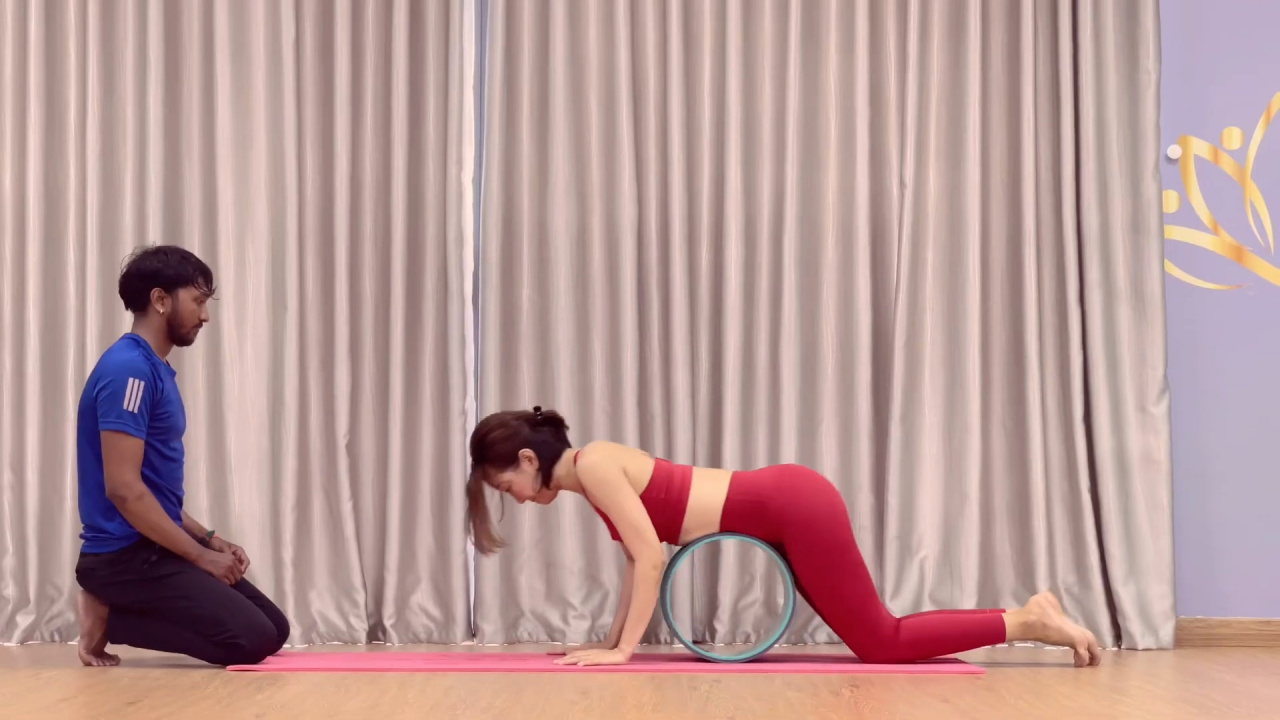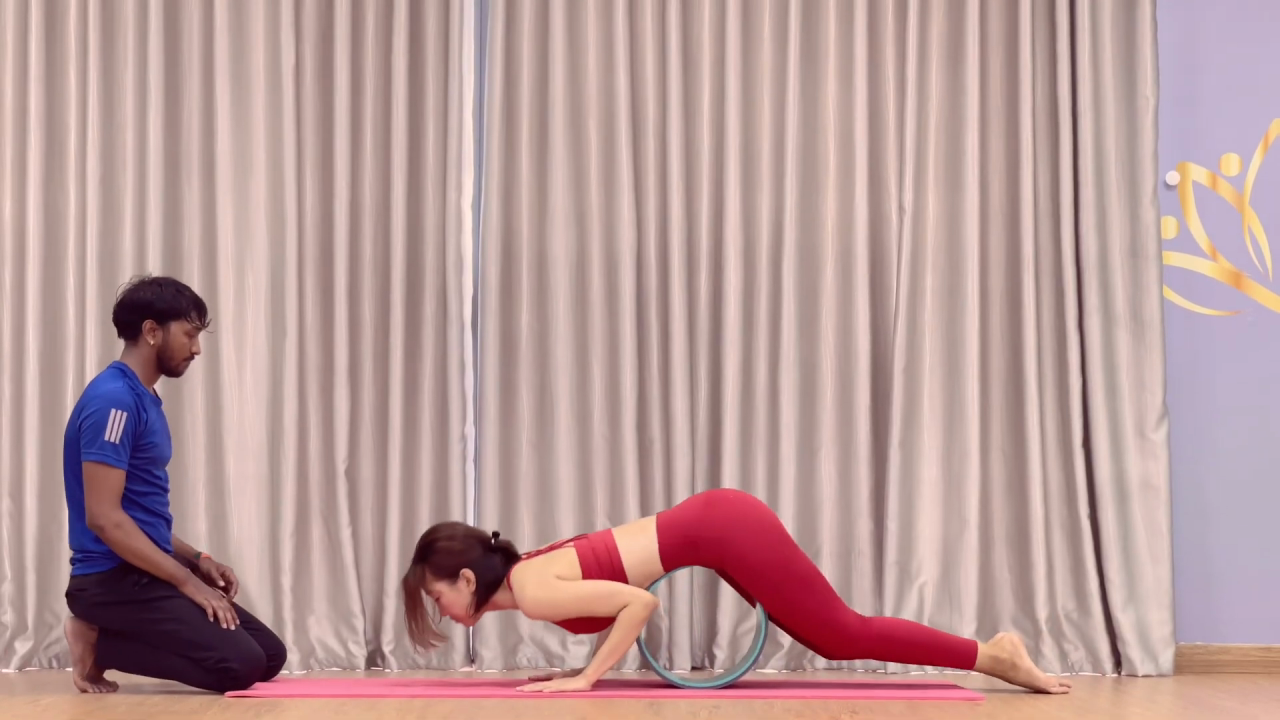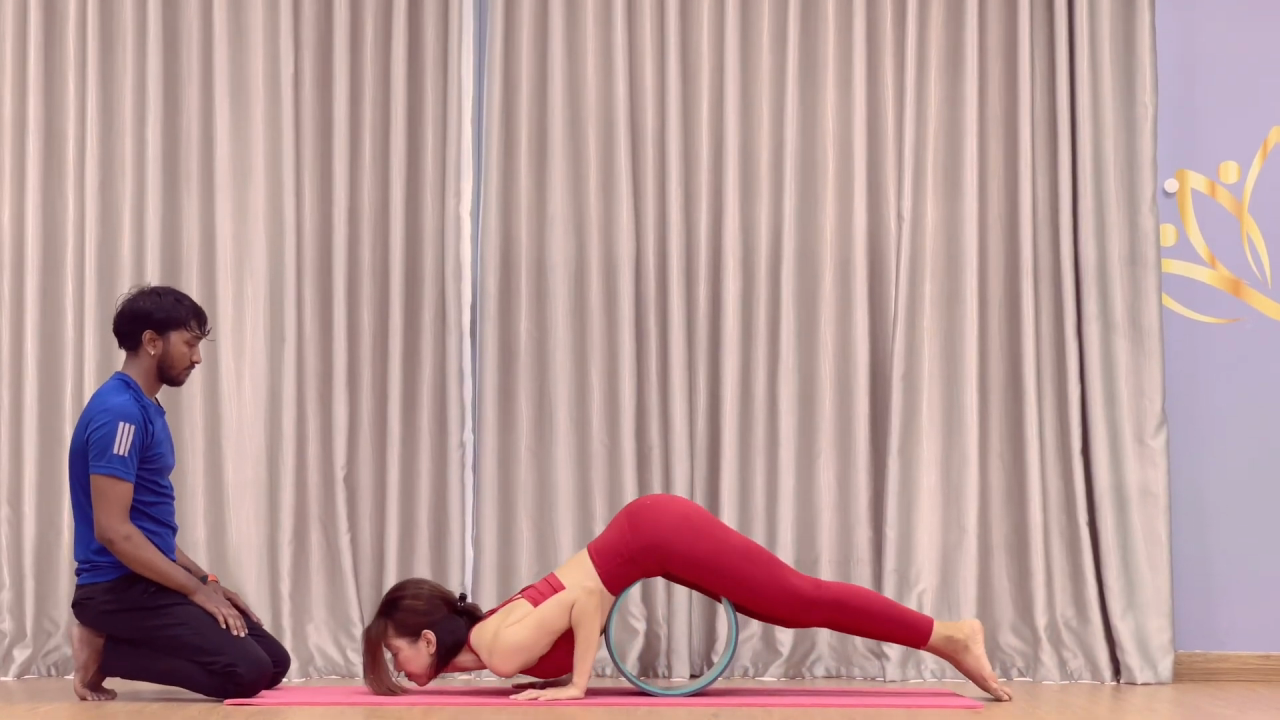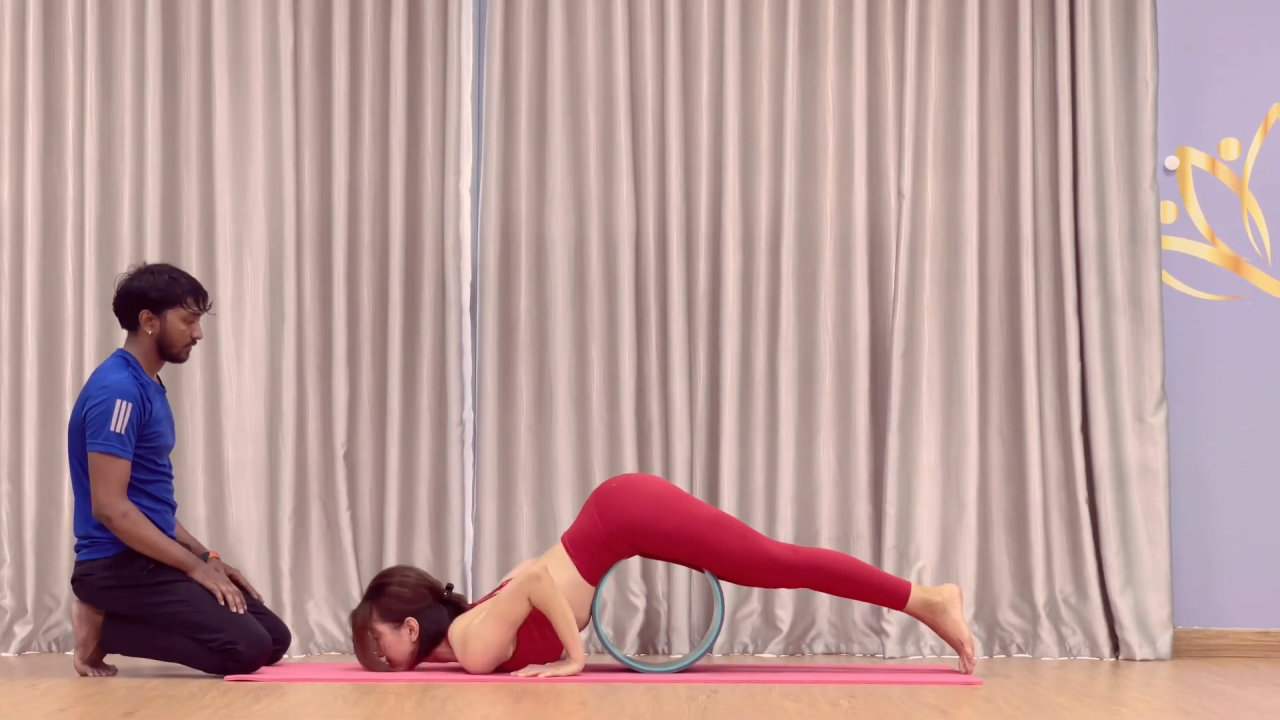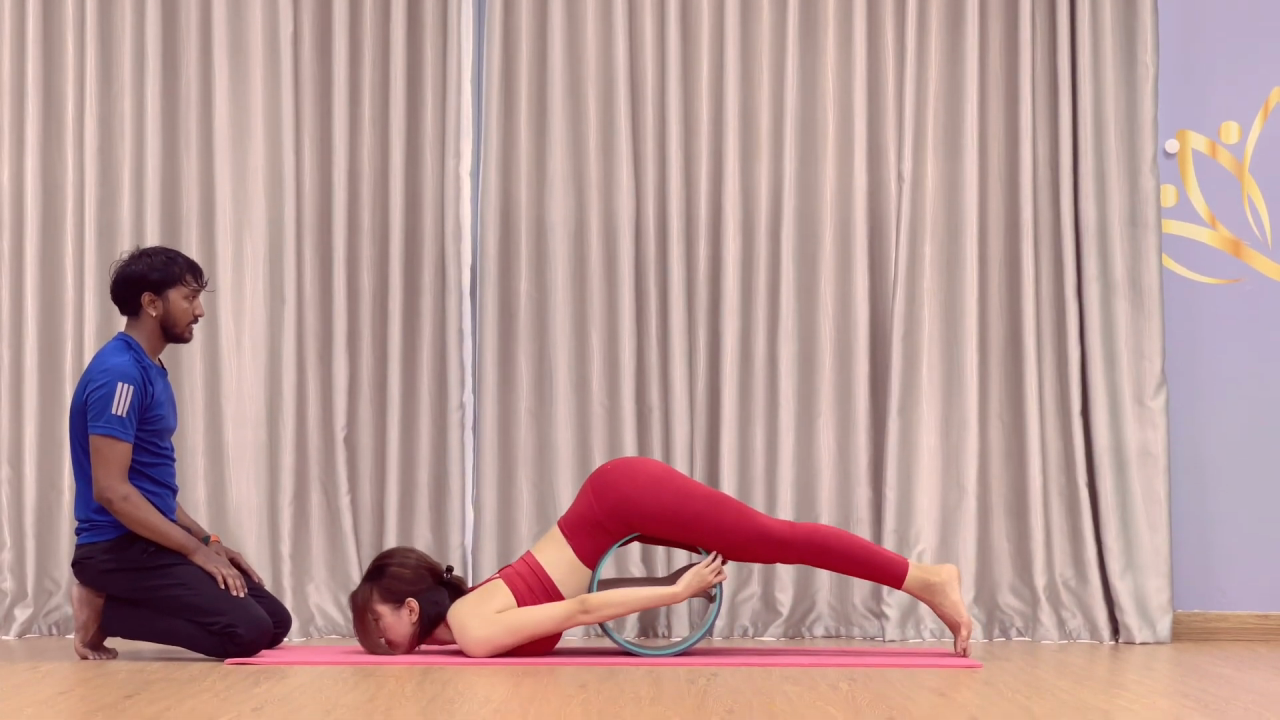
dt=1s
person 1, frame 1
left shoulder: (593, 465)
right shoulder: (596, 468)
left elbow: (651, 559)
right elbow: (637, 560)
left wrist: (624, 648)
right wrist: (610, 639)
left hip: (795, 509)
right hip: (789, 504)
left knee: (881, 645)
right knee: (878, 639)
left ankle: (1027, 621)
right ankle: (1025, 615)
person 1, frame 2
left shoulder: (532, 593)
right shoulder: (531, 567)
left elbow: (638, 603)
left wrist: (586, 678)
right wrist: (590, 669)
left hip: (725, 532)
right hip: (721, 520)
left knee: (844, 633)
right knee: (834, 639)
left ankle: (993, 654)
right ankle: (987, 650)
person 1, frame 3
left shoulder: (502, 651)
right shoulder: (487, 632)
left elbow: (584, 597)
left wrist: (576, 683)
right wrist: (562, 676)
left hip: (658, 533)
right hip: (652, 529)
left knee: (803, 599)
right knee: (794, 605)
left ankle: (948, 635)
right ankle: (946, 637)
person 1, frame 4
left shoulder: (476, 650)
right shoulder: (466, 633)
left elbow: (533, 576)
left wrist: (575, 656)
right wrist: (562, 645)
left hip: (628, 512)
right hip: (625, 510)
left knee: (778, 563)
right knee: (769, 567)
left ankle: (926, 599)
right ankle: (924, 599)
person 1, frame 5
left shoulder: (474, 634)
right shoulder: (463, 614)
left elbow: (581, 612)
left wrist: (676, 591)
left hip: (624, 496)
right hip: (622, 496)
left knee: (776, 538)
right knee: (770, 542)
left ankle: (925, 579)
right ankle: (924, 578)
person 2, frame 1
left shoulder: (156, 370)
right shoulder: (128, 369)
right elbow: (123, 489)
left wrist: (210, 540)
right wrist: (201, 556)
left hip: (153, 547)
right hip: (127, 556)
left knee: (274, 629)
right knee: (252, 641)
left ankle: (117, 612)
right ankle: (110, 618)
person 2, frame 2
left shoulder: (148, 400)
right shoulder: (113, 399)
right elbow: (104, 518)
left wrist: (196, 560)
right wrist: (188, 581)
left hip: (144, 573)
right hip: (114, 580)
left knee: (270, 655)
right knee: (240, 665)
left ankle: (106, 636)
right ankle: (98, 643)
person 2, frame 3
left shoulder: (147, 409)
right shoulder: (119, 411)
right elbow: (114, 531)
left wrist: (206, 581)
right wrist: (197, 589)
left hip: (148, 581)
right hip: (119, 587)
left knee: (274, 662)
right knee: (247, 671)
left ankle: (109, 644)
right ankle: (102, 652)
person 2, frame 4
left shoulder: (148, 387)
right shoulder: (117, 390)
right elbow: (111, 508)
left wrist: (206, 557)
right wrist: (196, 566)
left hip: (148, 558)
right hip: (119, 564)
left knee: (274, 638)
right knee: (247, 648)
left ankle: (108, 621)
right ankle: (102, 629)
person 2, frame 5
left shoulder: (150, 370)
right shoulder: (120, 373)
right elbow: (112, 491)
left wrist: (208, 541)
right wrist: (197, 549)
left hip: (149, 542)
right hip: (121, 548)
left knee: (275, 622)
right knee: (248, 631)
left ankle: (109, 605)
right ankle: (103, 612)
